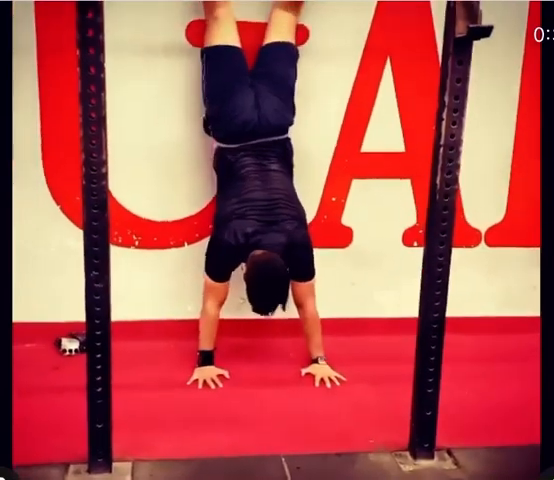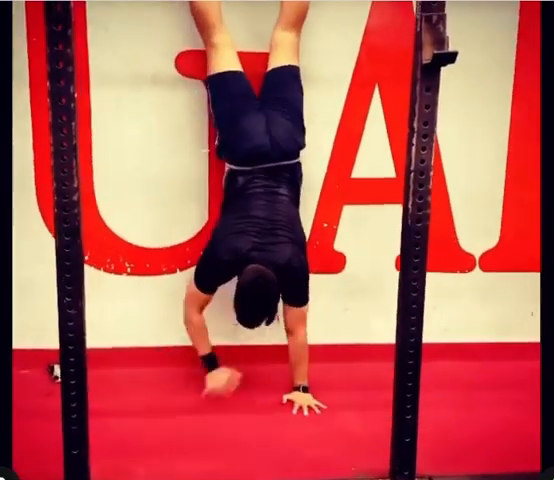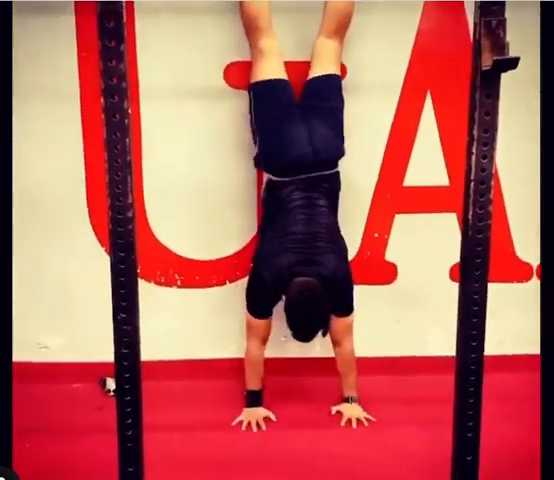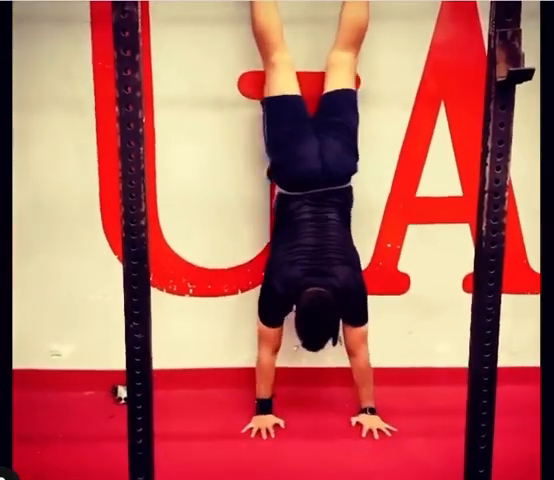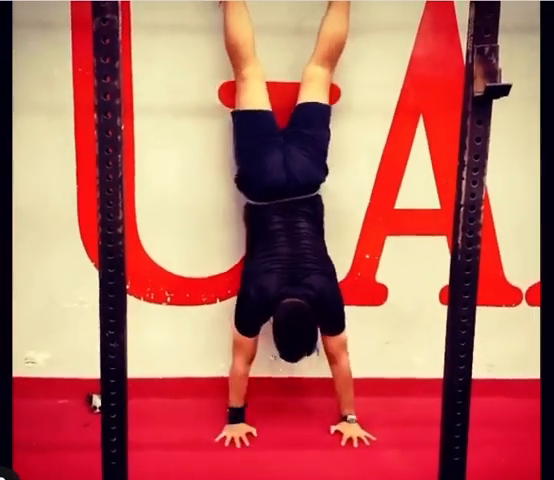
dt=1s
person 1, frame 1
left shoulder: (296, 237)
right shoulder: (227, 239)
left elbow: (306, 304)
right elbow: (212, 303)
left wrist: (320, 359)
right wrist: (204, 361)
left hip: (270, 125)
right hip: (235, 129)
person 1, frame 2
left shoulder: (292, 261)
right shoulder: (223, 253)
left elbow: (297, 331)
right elbow: (192, 306)
left wrist: (303, 387)
right wrist: (211, 364)
left hip: (280, 146)
right hip: (245, 148)
left knee: (286, 35)
right knee: (217, 39)
person 1, frame 3
left shoulder: (336, 272)
right shoulder: (268, 273)
left elbow: (343, 342)
right elbow: (255, 342)
left wrist: (352, 398)
right wrist: (252, 401)
left hip: (319, 152)
right hip: (284, 153)
left knee: (329, 41)
right knee: (264, 43)
person 1, frame 4
left shoulder: (349, 282)
right shoulder: (280, 283)
left elbow: (356, 351)
right elbow: (266, 349)
left wrist: (368, 411)
right wrist: (263, 409)
left hip: (331, 169)
right hip: (296, 166)
left knee: (342, 56)
right knee: (277, 58)
person 1, frame 5
left shoulder: (324, 291)
right shoulder: (256, 293)
left elbow: (340, 357)
right elbow: (240, 359)
left wrist: (350, 417)
right wrist: (233, 420)
left hip: (301, 176)
right hip: (265, 182)
left knee: (317, 71)
right knee: (248, 71)
